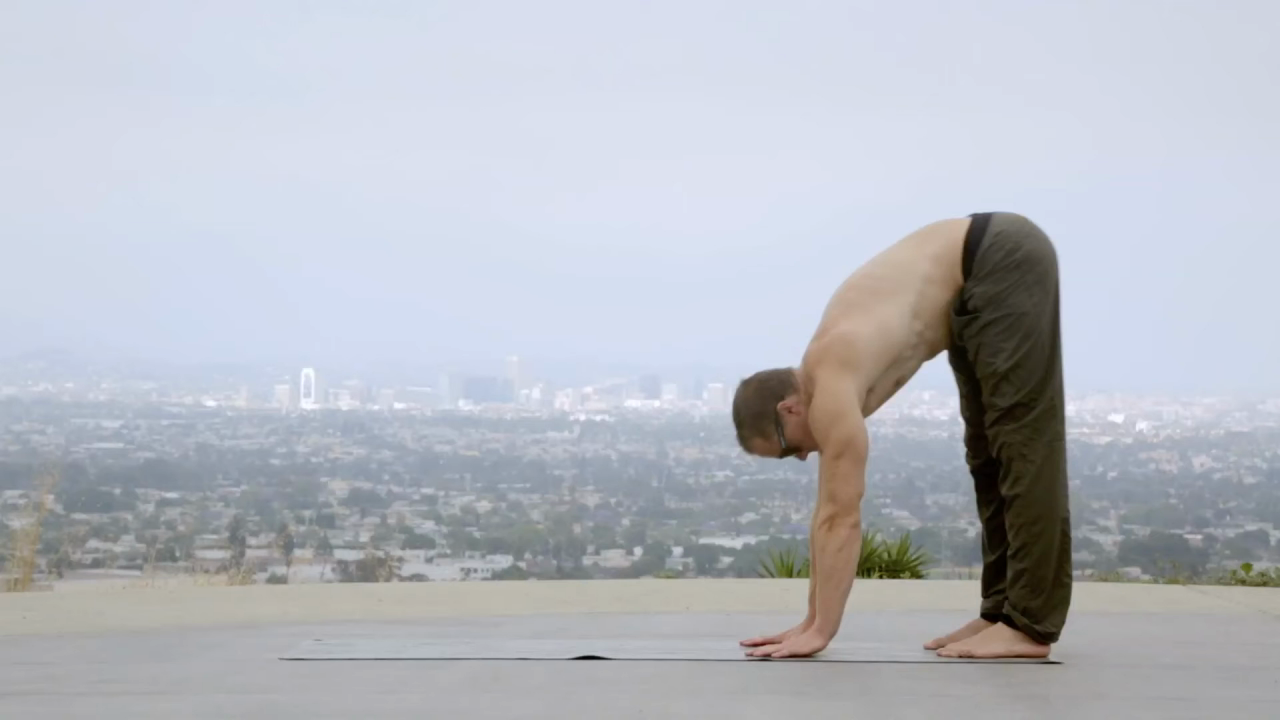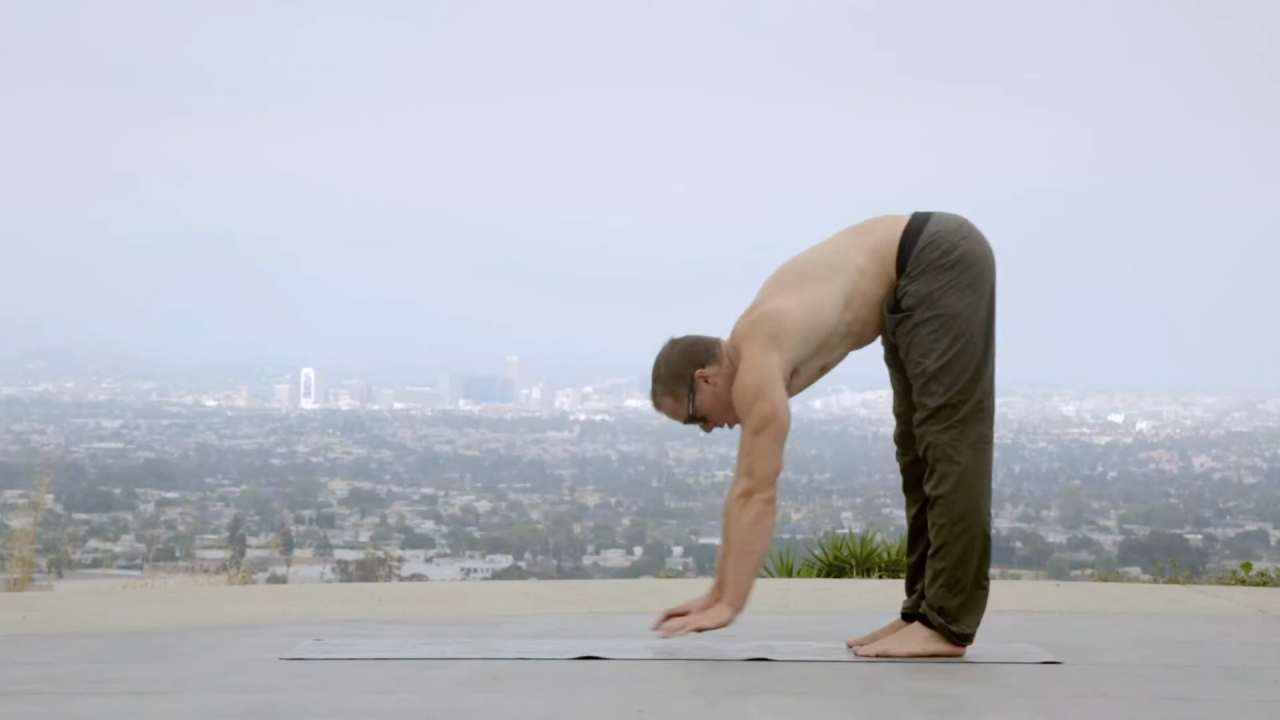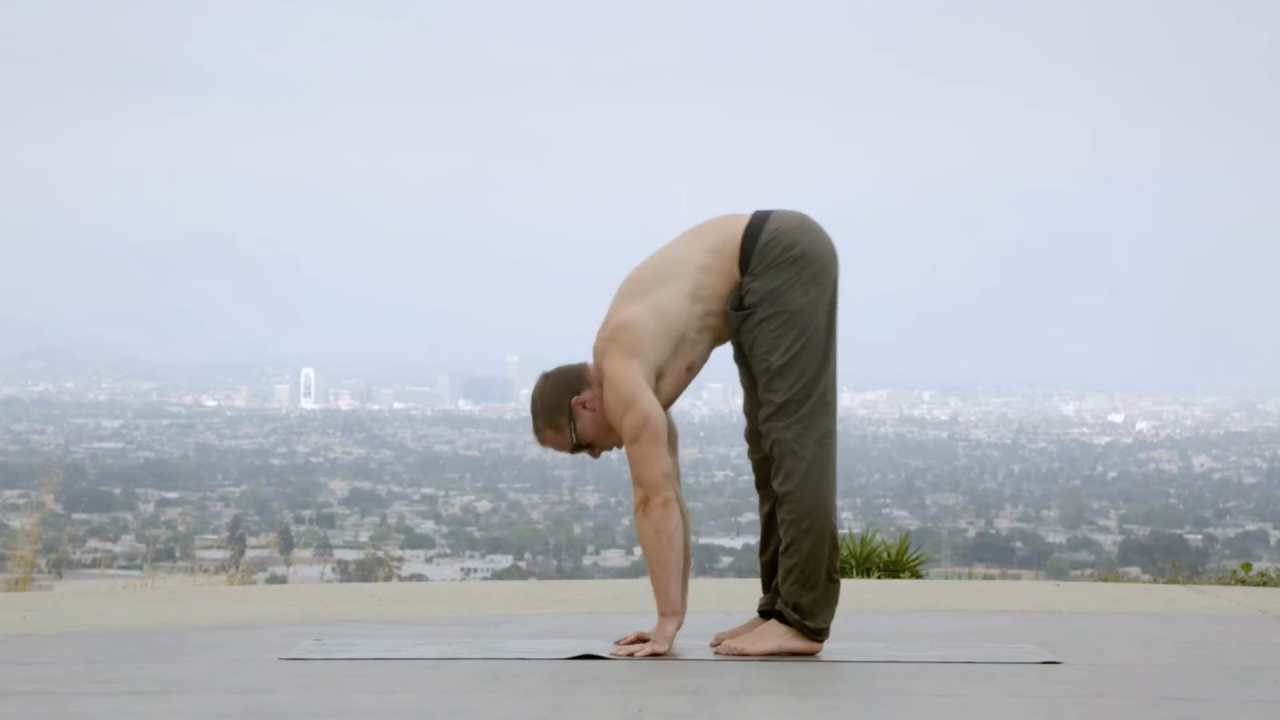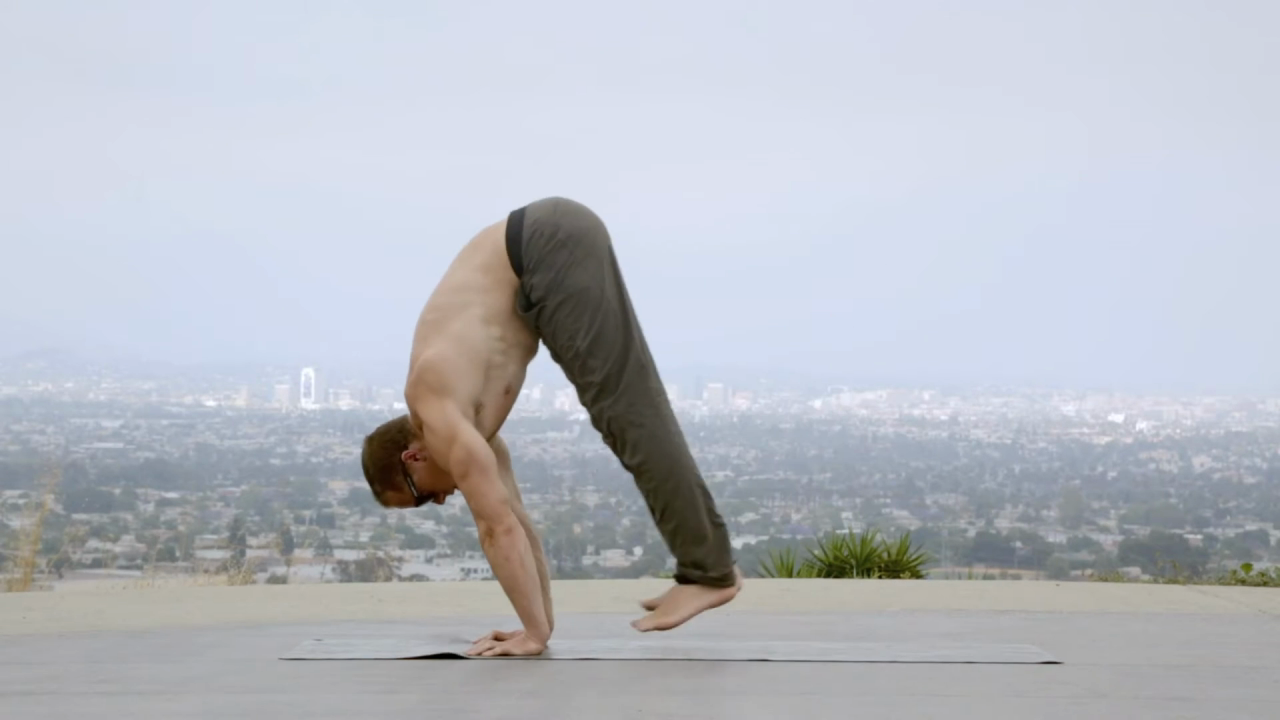
dt=0.7s
person 1, frame 1
left shoulder: (831, 394)
right shoulder: (821, 385)
left elbow: (841, 518)
right elbow: (836, 513)
left wrist: (817, 629)
right wrist: (817, 622)
left hip: (1007, 259)
right hip: (985, 267)
left knee: (1023, 440)
right knee: (990, 444)
left ankle: (1031, 623)
right ankle: (1007, 612)
person 1, frame 2
left shoulder: (754, 371)
right shoulder: (752, 355)
left elbow: (756, 493)
right elbow: (753, 489)
left wrist: (726, 602)
right wrist: (719, 592)
left hip: (939, 259)
right hip: (924, 266)
left knee: (948, 439)
right knee: (921, 445)
left ankle: (947, 621)
right ankle: (927, 611)
person 1, frame 3
left shoulder: (620, 381)
right shoulder: (637, 380)
left elbow: (656, 501)
right elbow: (668, 497)
left wrist: (669, 619)
right wrist: (676, 608)
left hip: (783, 255)
right hip: (779, 262)
left knee: (794, 438)
right knee: (772, 440)
left ankle: (802, 618)
right ankle: (784, 609)
person 1, frame 4
left shoulder: (439, 420)
right shoulder: (465, 421)
left elbow: (500, 528)
right elbow: (513, 520)
left wrist: (534, 632)
right wrist: (540, 621)
left hip: (554, 242)
right hip: (558, 245)
left knee: (624, 411)
right knee: (626, 413)
left ankle: (707, 572)
right ankle: (705, 568)
